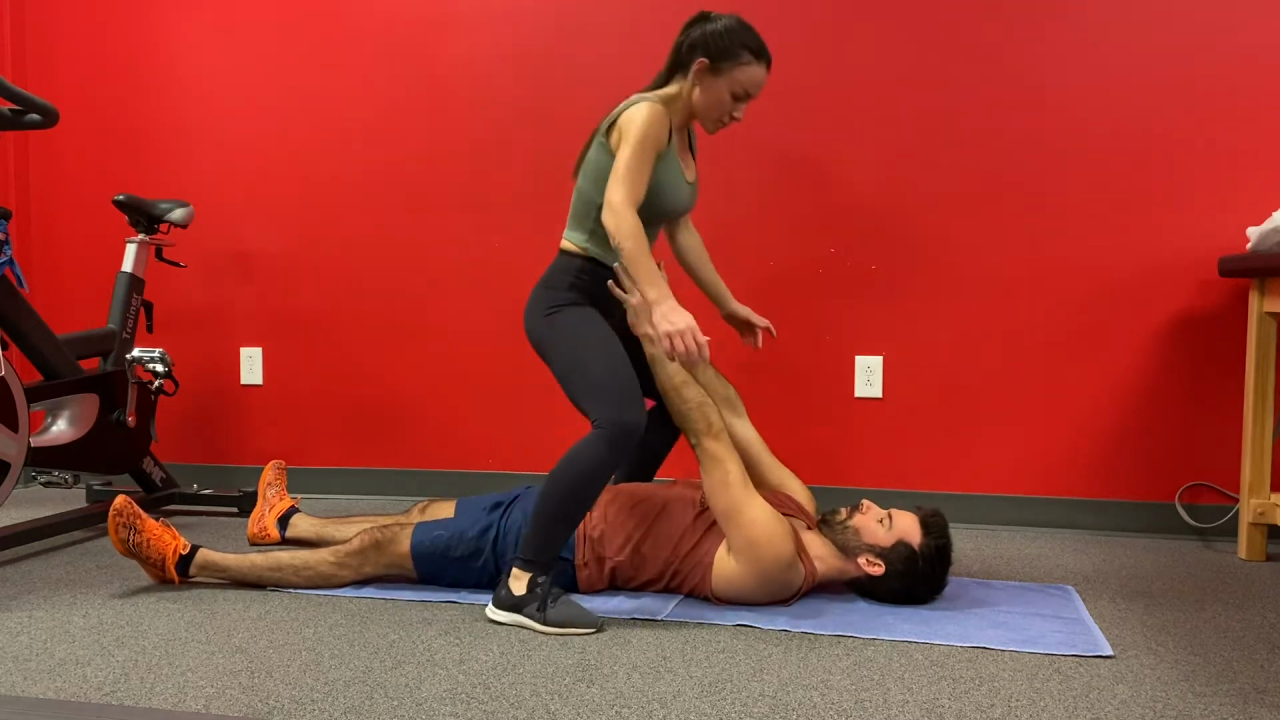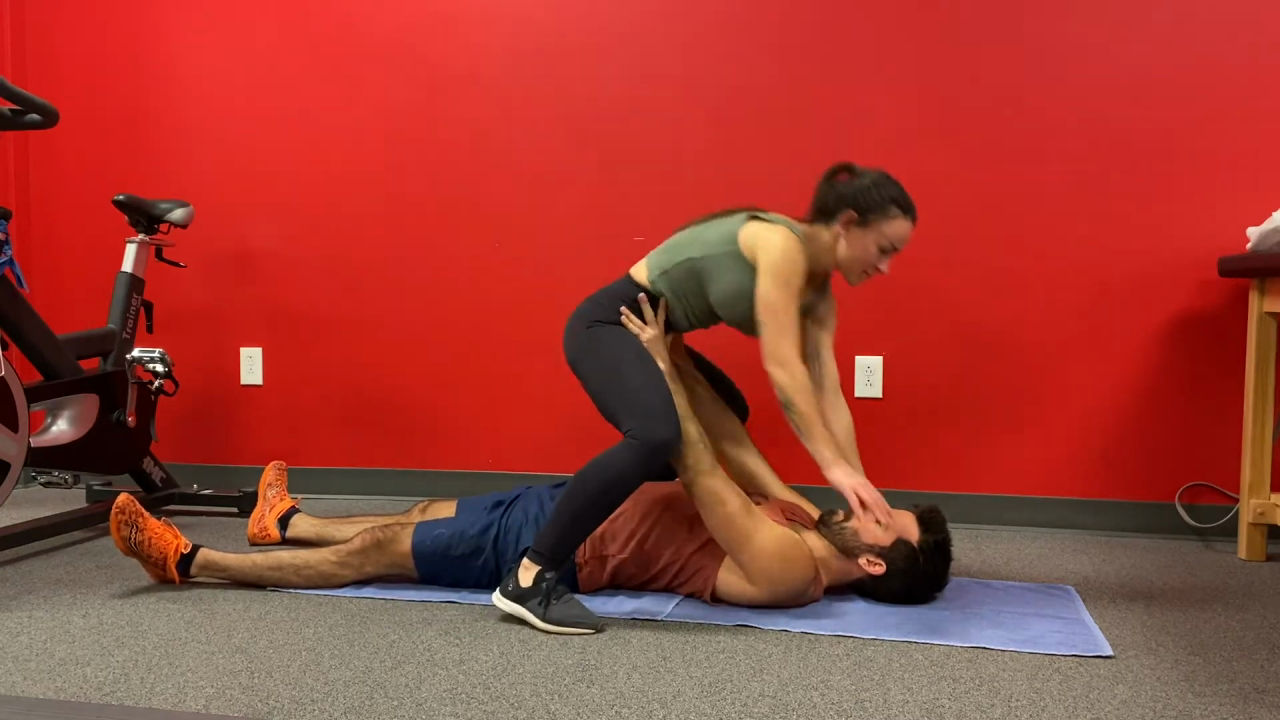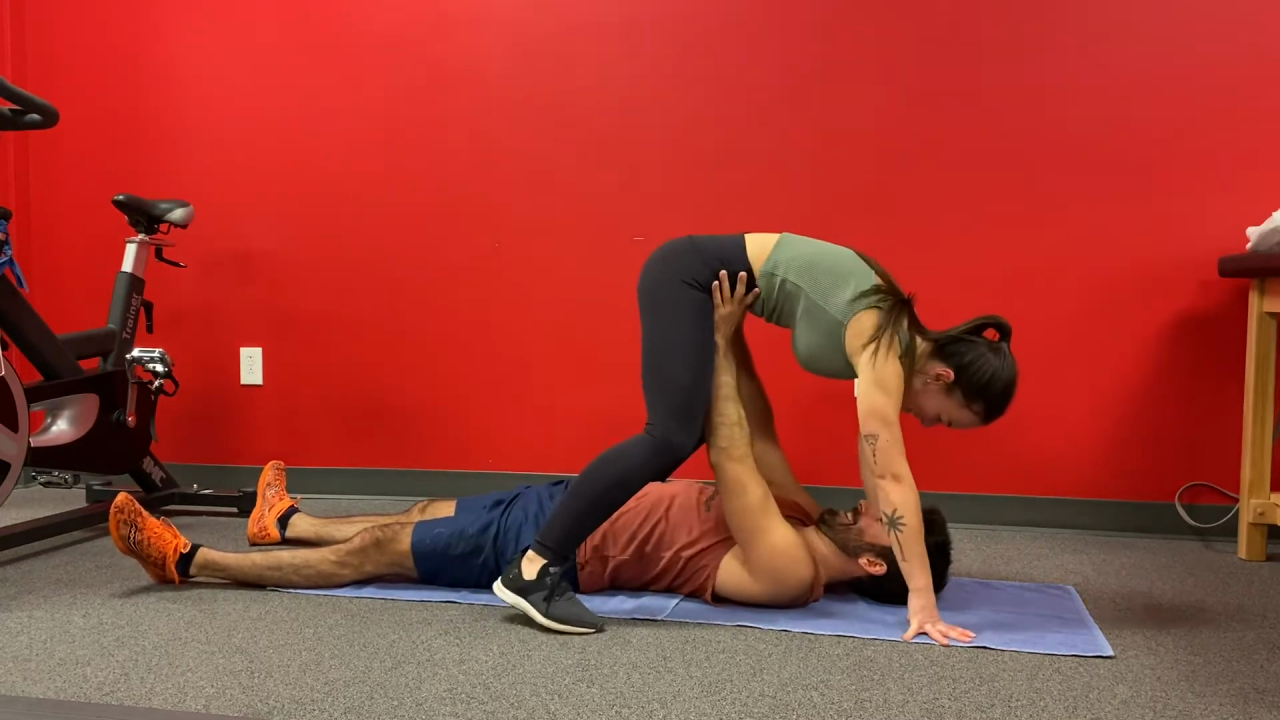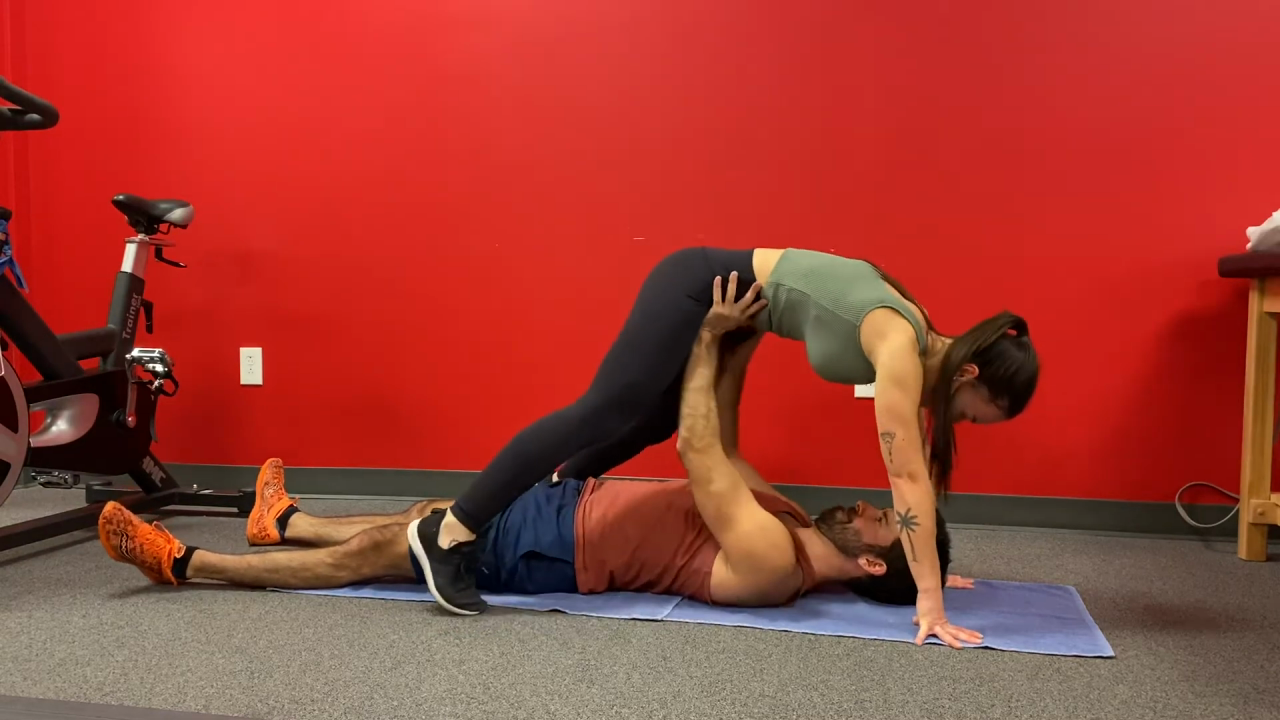
dt=1s
person 1, frame 1
left shoulder: (776, 561)
right shoulder: (800, 515)
left elbow: (710, 440)
right elbow: (733, 421)
left wrist: (649, 335)
right wrist: (671, 329)
left hip: (564, 547)
right hip: (578, 506)
left knee: (378, 554)
right knee: (424, 516)
left ankle: (190, 561)
right ankle: (284, 523)
person 1, frame 2
left shoulder: (790, 570)
right shoulder: (803, 521)
left elbow: (705, 482)
right elbow: (732, 447)
left wrist: (657, 368)
right wrist: (674, 352)
left hip: (562, 548)
left knee: (380, 552)
right knee: (423, 518)
left ankle: (191, 563)
right ankle: (286, 524)
person 1, frame 3
left shoulder: (789, 572)
right shoulder: (804, 522)
left elbow: (731, 460)
right elbow: (751, 444)
left wrist: (718, 341)
right wrist: (733, 333)
left hip: (564, 546)
left knee: (378, 553)
right knee: (423, 516)
left ankle: (190, 559)
right ankle: (285, 523)
person 1, frame 4
left shoulder: (774, 564)
right shoulder: (794, 529)
left elbow: (698, 454)
right elbow: (722, 453)
left wrist: (708, 340)
right wrist: (741, 355)
left hip: (559, 548)
right hip: (579, 501)
left knee: (377, 553)
right knee: (420, 517)
left ankle: (183, 563)
right ankle: (283, 522)
person 2, frame 1
left shoulder: (682, 133)
right shoulder: (646, 115)
left elbow: (679, 229)
right elbow: (618, 214)
left wrist: (727, 305)
right wrist: (662, 304)
left hip: (606, 301)
right hip: (568, 298)
right knee: (619, 423)
right ankle: (520, 585)
person 2, frame 2
left shoulder: (816, 284)
right shoulder: (784, 246)
left elbow: (826, 389)
right elbow: (781, 367)
left wrist: (855, 480)
right wrist: (833, 465)
right hip: (606, 326)
left knee: (727, 417)
right knee: (656, 437)
right ankle: (528, 579)
person 2, frame 3
left shoulder: (902, 341)
right shoulder: (883, 346)
left elbow: (876, 460)
right elbow: (892, 475)
right wrist: (921, 599)
left hip: (711, 279)
right hip: (689, 274)
left knee: (710, 419)
right knee: (672, 435)
left ankle: (610, 519)
right ankle: (534, 571)
person 2, frame 4
left shoulder: (921, 345)
right shoulder: (899, 344)
left elbow: (918, 462)
right elbow: (906, 476)
left wrist: (927, 566)
right wrist: (930, 601)
left hip: (721, 297)
right hip: (700, 286)
left knee: (657, 420)
right knee: (602, 413)
right ankle: (451, 531)
